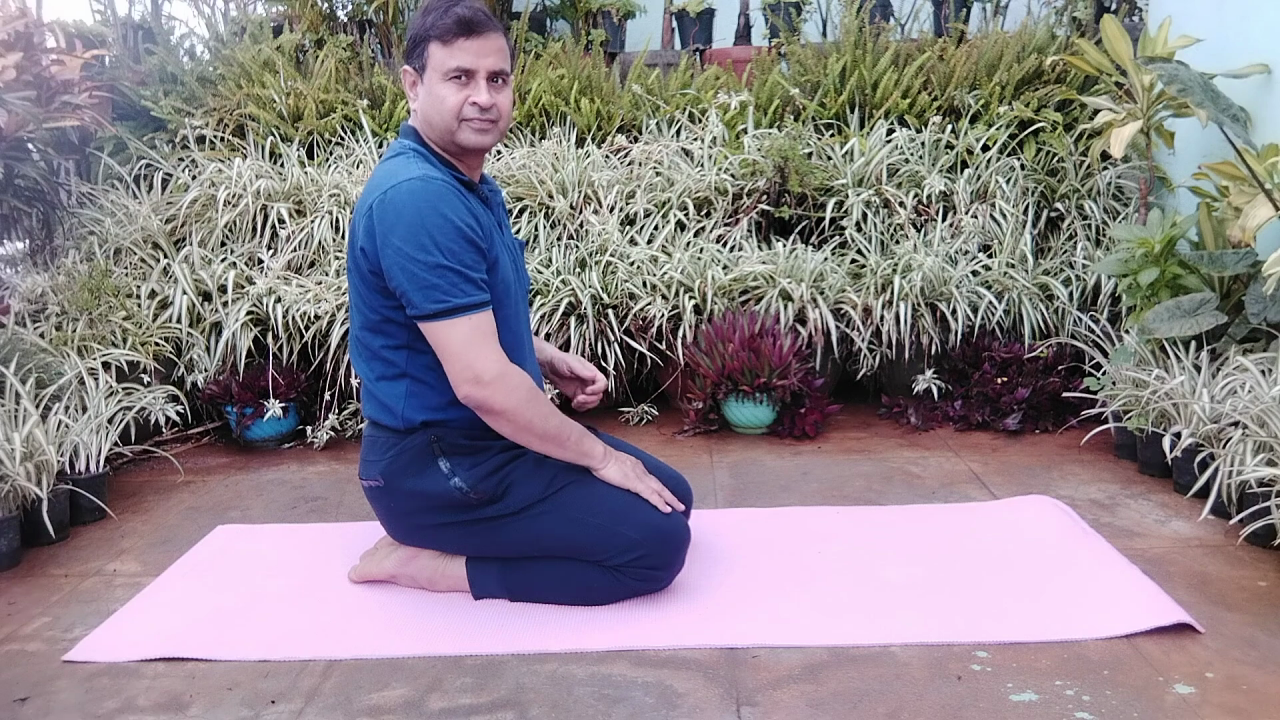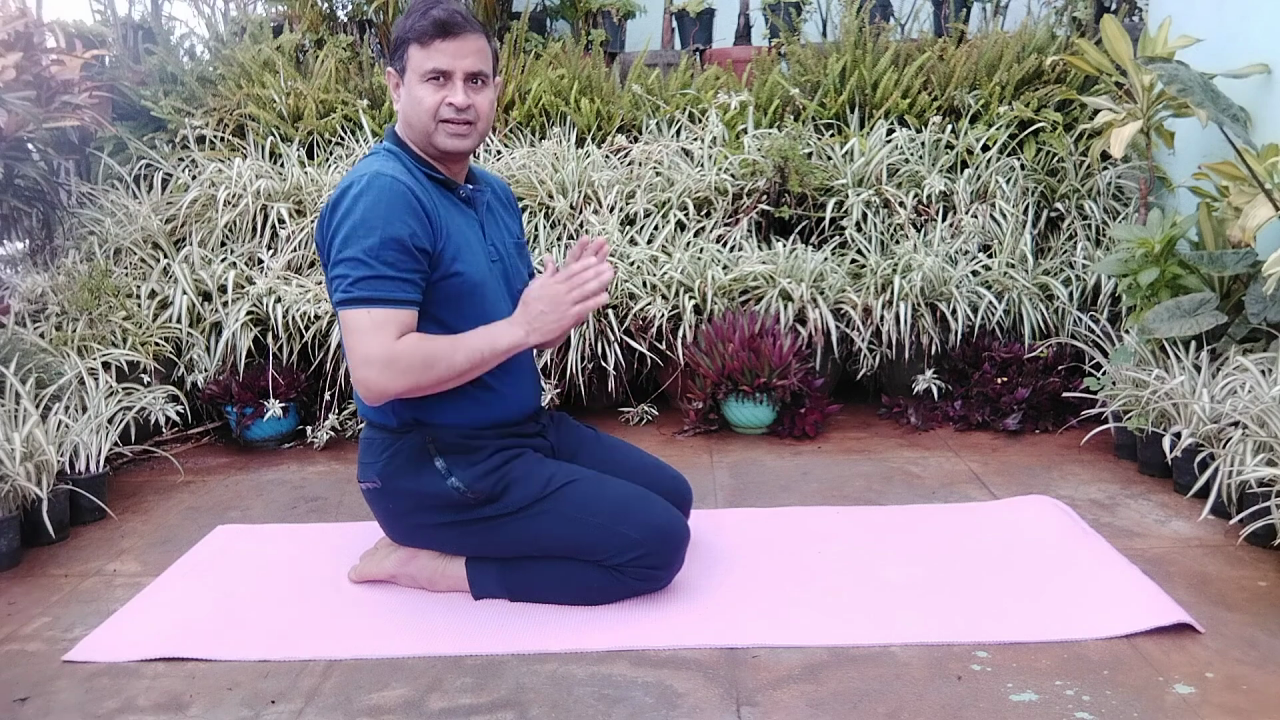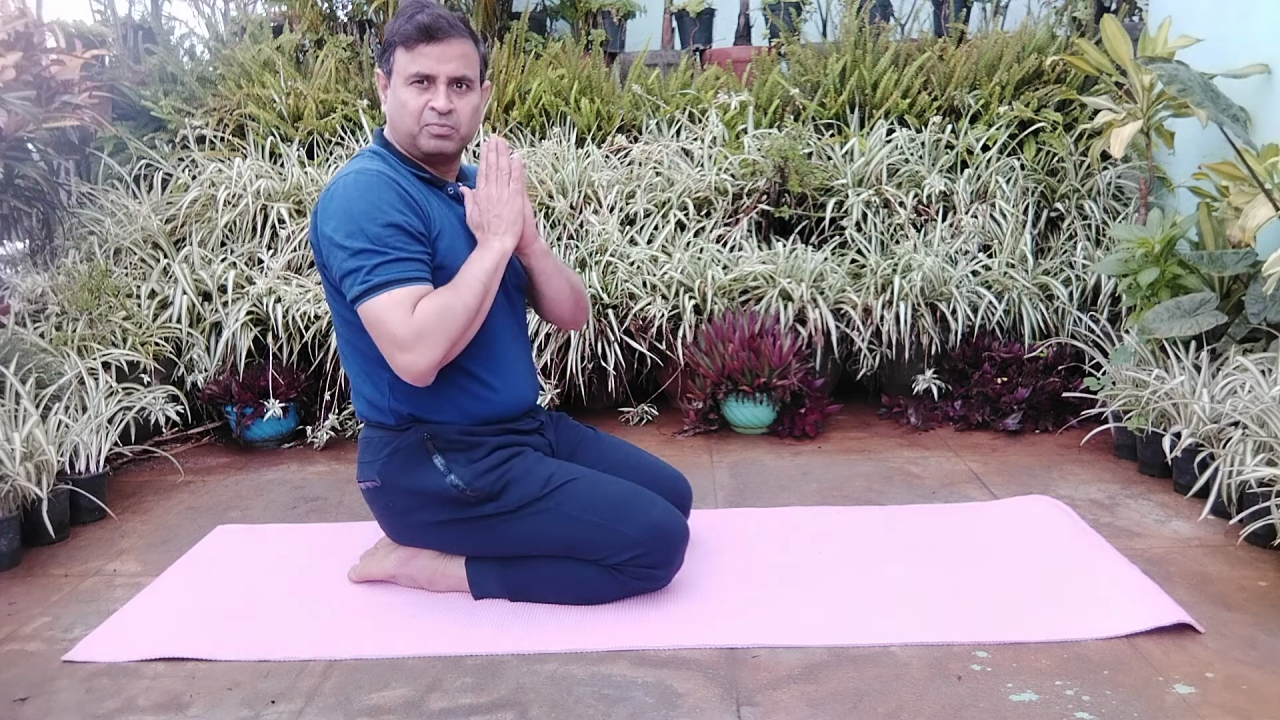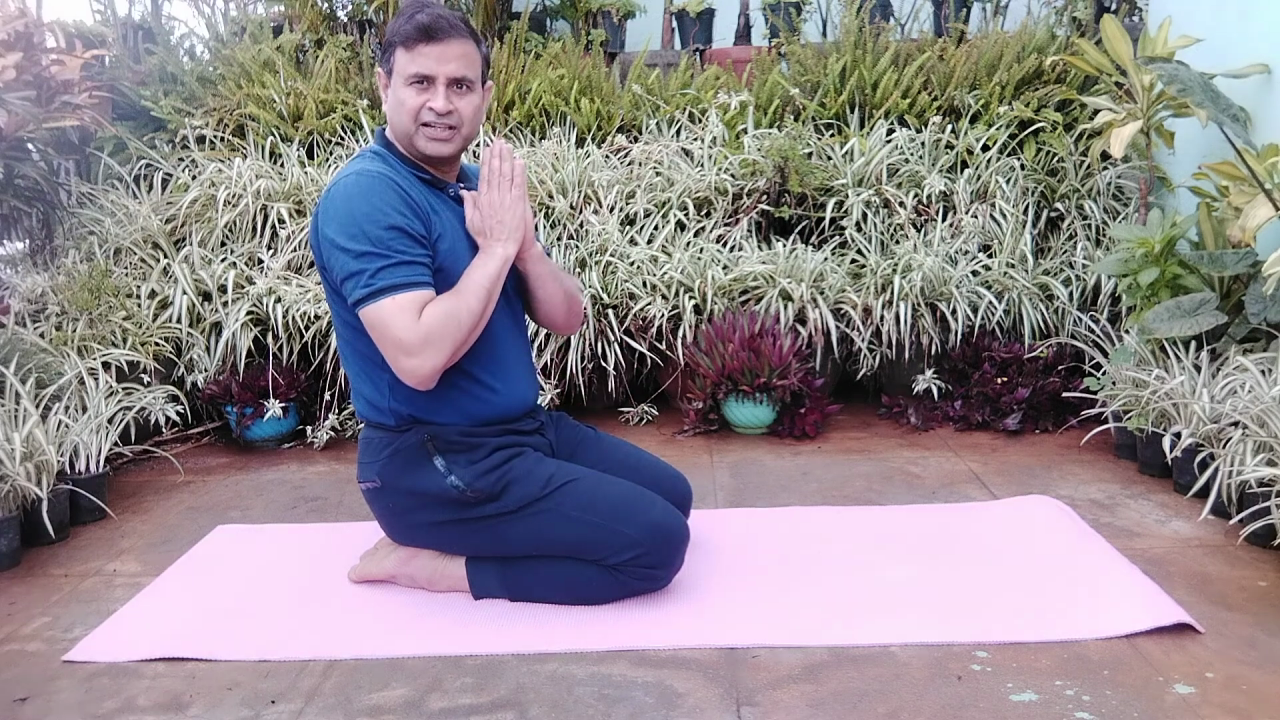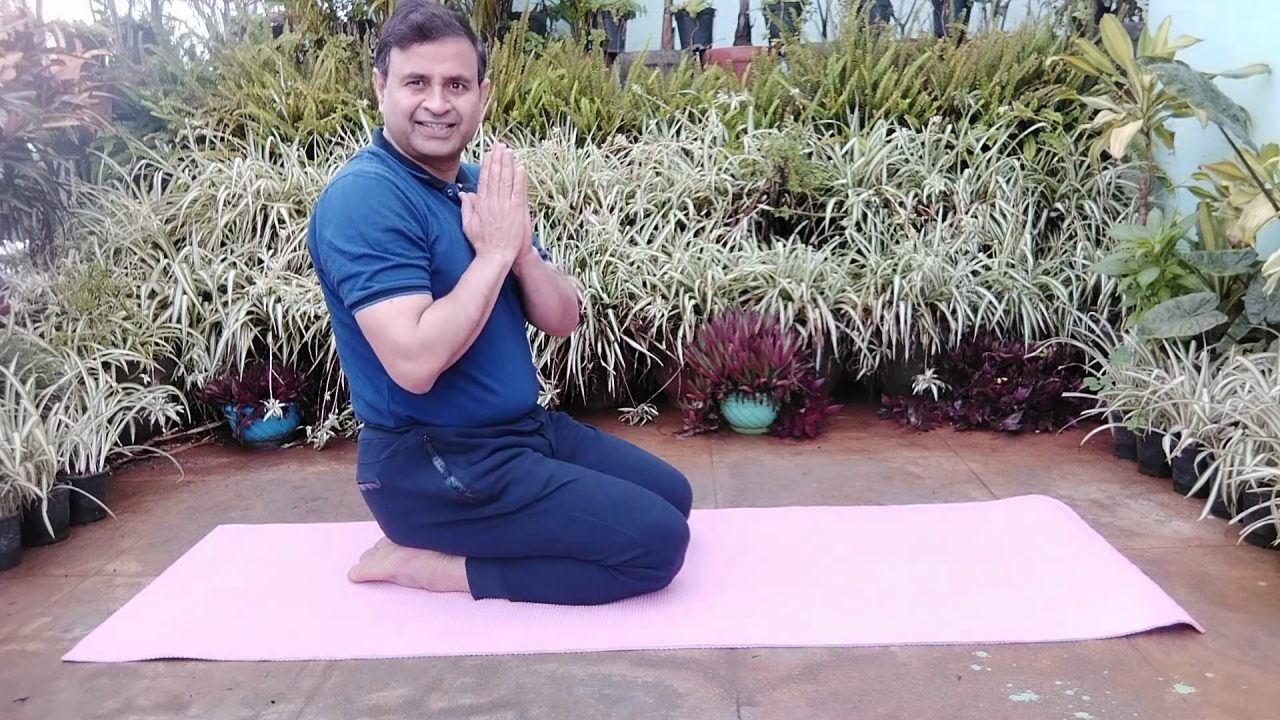
dt=0.4s
person 1, frame 1
left shoulder: (475, 188)
right shoulder: (417, 196)
right elbow: (481, 381)
left wrist: (551, 359)
right wrist: (602, 456)
left hip: (495, 436)
right hip: (437, 464)
left knee: (669, 498)
right knee: (656, 544)
left ankle: (439, 544)
right ankle: (427, 561)
person 1, frame 2
left shoulder: (491, 192)
right shoulder: (379, 196)
left elbow: (501, 318)
right elbow: (377, 373)
left wrist: (559, 306)
right wrist: (524, 327)
left hip: (517, 430)
right hip: (434, 466)
left knee: (670, 496)
right knee: (656, 543)
left ankle: (439, 546)
right ankle: (429, 562)
person 1, frame 3
left shoulder: (480, 188)
right shoulder: (364, 195)
left elbow: (573, 314)
right elbow: (417, 355)
left wrist: (525, 236)
right wrist: (494, 241)
left hip: (521, 425)
right hip: (432, 463)
left knee: (671, 495)
right knee: (656, 542)
left ankle: (443, 544)
right ankle: (426, 561)
person 1, frame 4
left shoulder: (481, 188)
right shoulder: (366, 196)
left elbow: (567, 318)
right elbow: (419, 358)
left wrist: (524, 243)
right wrist: (496, 245)
left hip: (522, 426)
right hip: (432, 464)
left knee: (671, 494)
right knee: (656, 542)
left ankle: (441, 545)
right ankle: (429, 561)
person 1, frame 5
left shoulder: (481, 188)
right shoulder: (364, 198)
left elbow: (563, 319)
right elbow: (414, 362)
left wrist: (521, 249)
right wrist: (495, 251)
right hip: (432, 463)
left knee: (671, 495)
right knee: (656, 542)
left ankle: (440, 546)
right ankle: (425, 561)
